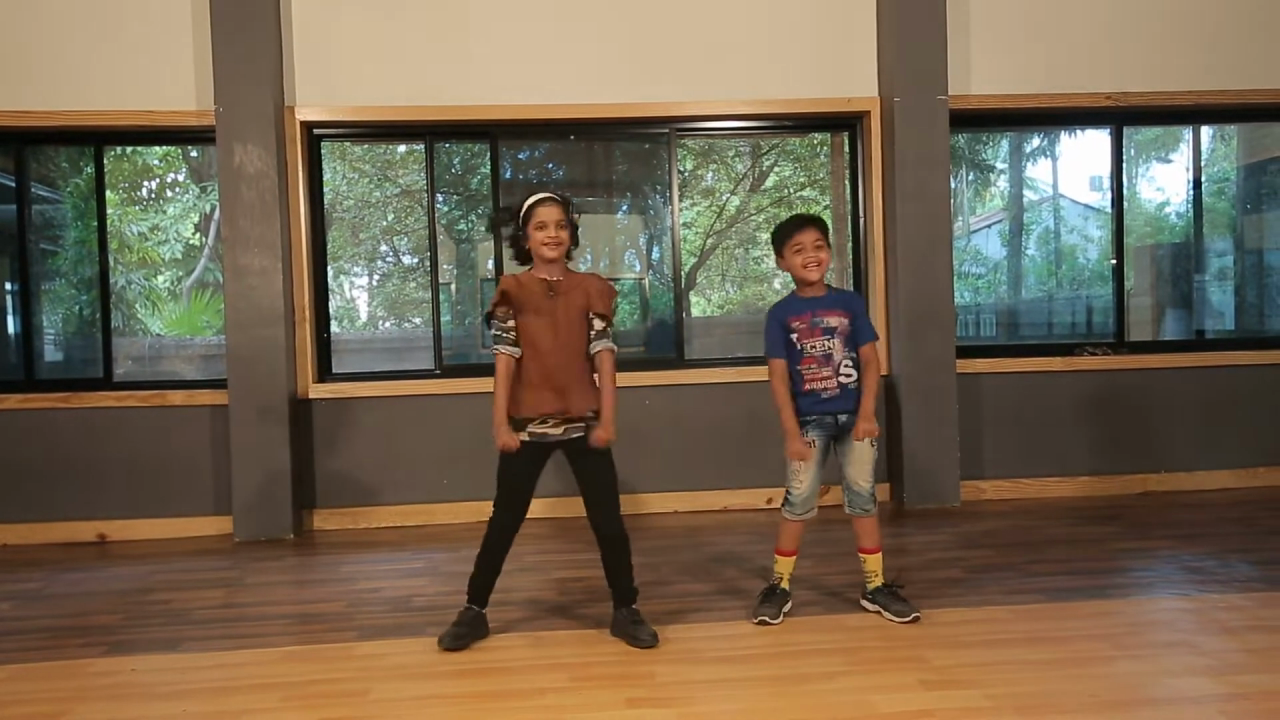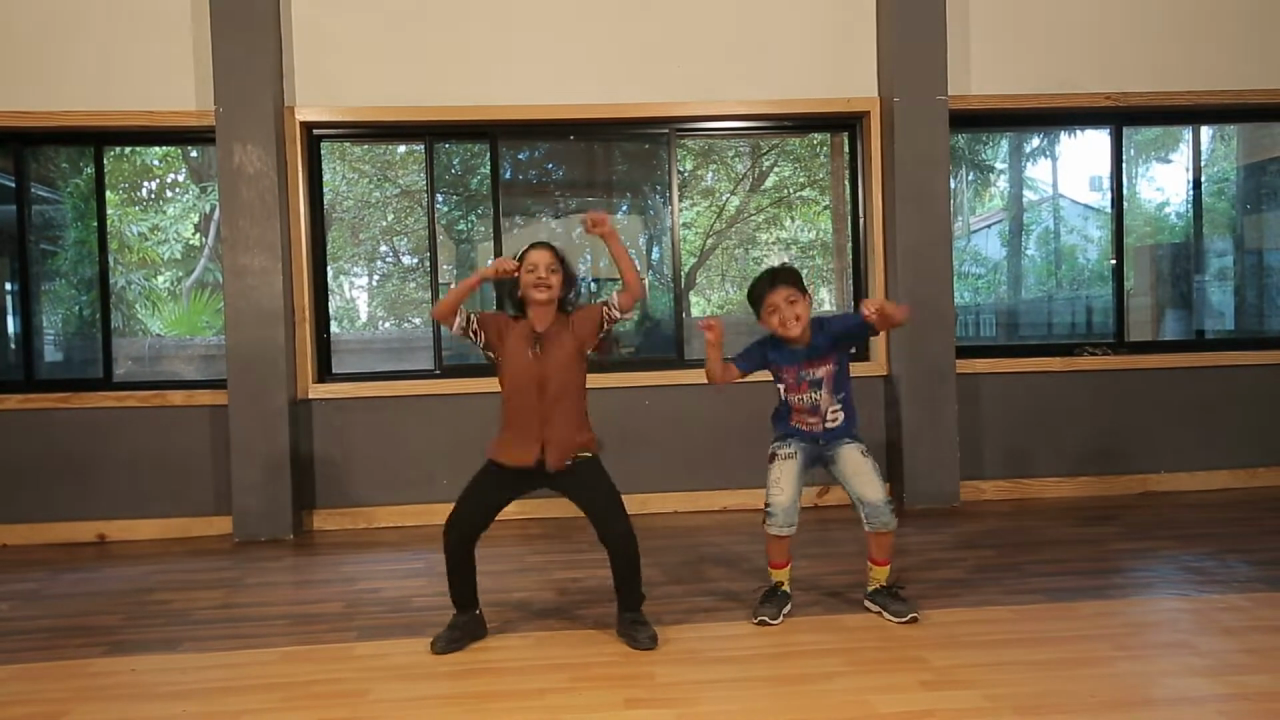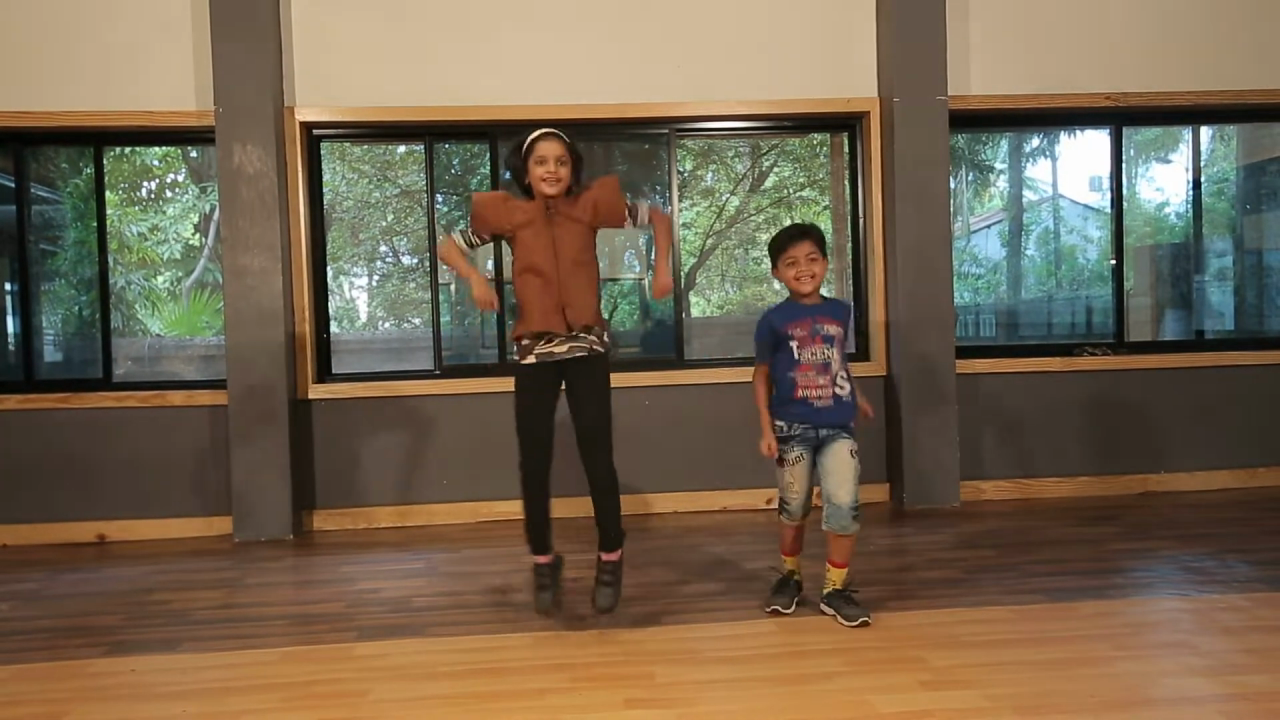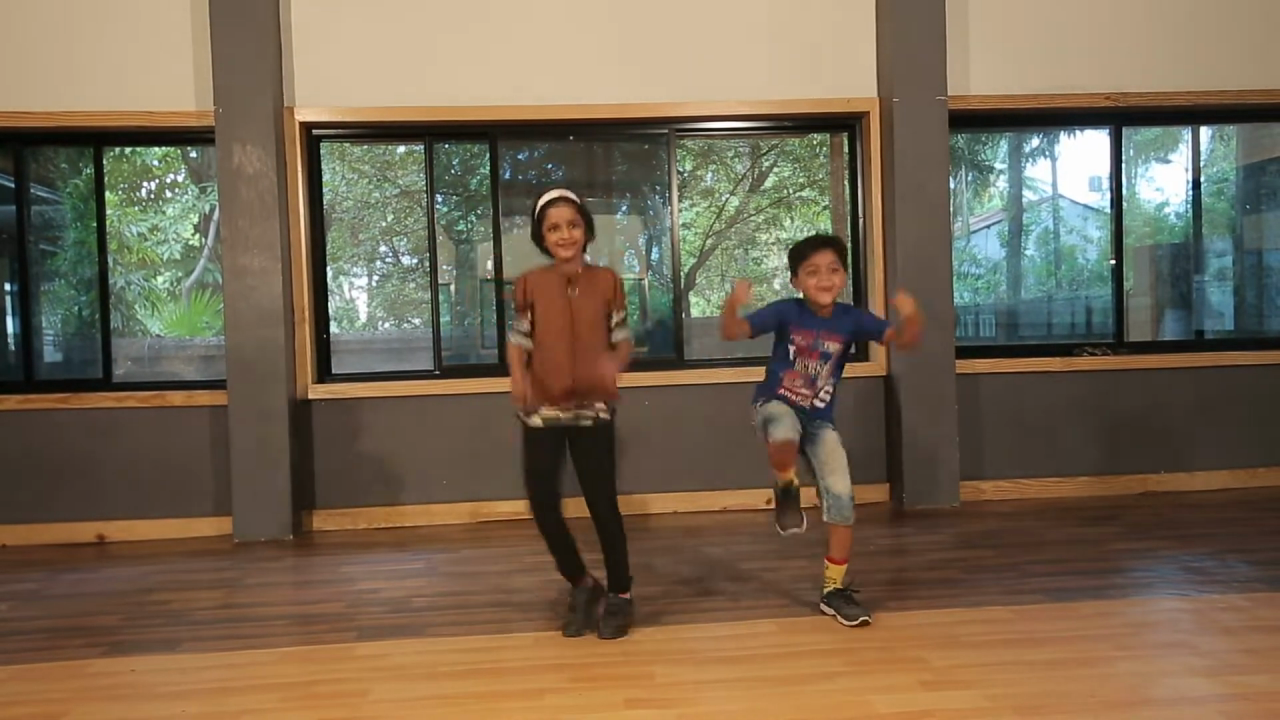
dt=0.3s
person 1, frame 1
left shoulder: (590, 289)
right shoulder: (514, 291)
left elbow: (604, 354)
right elbow: (505, 358)
left wrist: (609, 417)
right wrist: (500, 421)
left hip: (583, 421)
right hip: (527, 422)
left knee: (607, 518)
right knee: (505, 519)
left ankle: (625, 610)
right ankle: (474, 611)
person 1, frame 2
left shoulder: (583, 325)
right shoulder: (500, 332)
left elbow: (634, 294)
right elbow: (442, 316)
left wrist: (612, 239)
right wrist: (482, 276)
left hip: (573, 456)
right hip: (514, 459)
left knee: (619, 532)
right knee: (458, 530)
left ankle: (631, 614)
right ankle: (467, 617)
person 1, frame 3
left shoulder: (593, 205)
right shoulder: (507, 212)
left elbow: (658, 217)
right elbow: (449, 247)
left wrist: (663, 267)
right wrist: (474, 279)
left hip: (587, 349)
right hip: (534, 353)
left knee: (597, 458)
right knee: (535, 463)
left ankle: (610, 560)
right ankle: (544, 562)
person 1, frame 4
left shoulder: (606, 283)
right shoulder: (531, 285)
left elbow: (622, 342)
right elbow: (518, 345)
left wrist: (616, 367)
right wrist: (519, 385)
left hip: (592, 410)
right hip: (541, 410)
left knee: (603, 507)
right knee: (545, 511)
left ankle: (619, 597)
right ankle: (582, 587)
person 2, frame 1
left shoulder: (850, 303)
right shoulder: (781, 313)
left elbow: (870, 359)
right elbow: (778, 375)
left wrist: (867, 414)
right wrist: (791, 431)
left hip: (853, 413)
right hip: (809, 417)
left knee: (862, 498)
right knee: (799, 500)
left ankle: (875, 586)
right ankle: (779, 586)
person 2, frame 2
left shoulder: (835, 328)
right shoulder: (764, 351)
left elbow: (897, 318)
right elbow: (720, 376)
left wrist: (882, 310)
right wrist: (713, 346)
left hip: (841, 437)
right hip: (793, 439)
left knee: (880, 511)
right knee: (780, 517)
left ankle: (879, 589)
right ankle: (777, 591)
person 2, frame 3
left shoulder: (840, 310)
right shoulder: (774, 320)
right elbow: (761, 375)
left wrist: (857, 395)
right wrist: (765, 430)
left hip: (837, 427)
right hip: (792, 427)
left knee: (843, 509)
right knee: (794, 509)
left ankle: (834, 591)
right ankle: (790, 577)
person 2, frame 4
left shoulder: (853, 318)
right shoulder: (786, 312)
left elbow: (902, 340)
right elbow: (734, 332)
left wrist: (910, 318)
right wrist: (734, 307)
left hip: (820, 418)
right hip: (777, 404)
left knee: (841, 500)
right knee: (784, 438)
left ankle: (834, 590)
right ankle: (787, 487)
